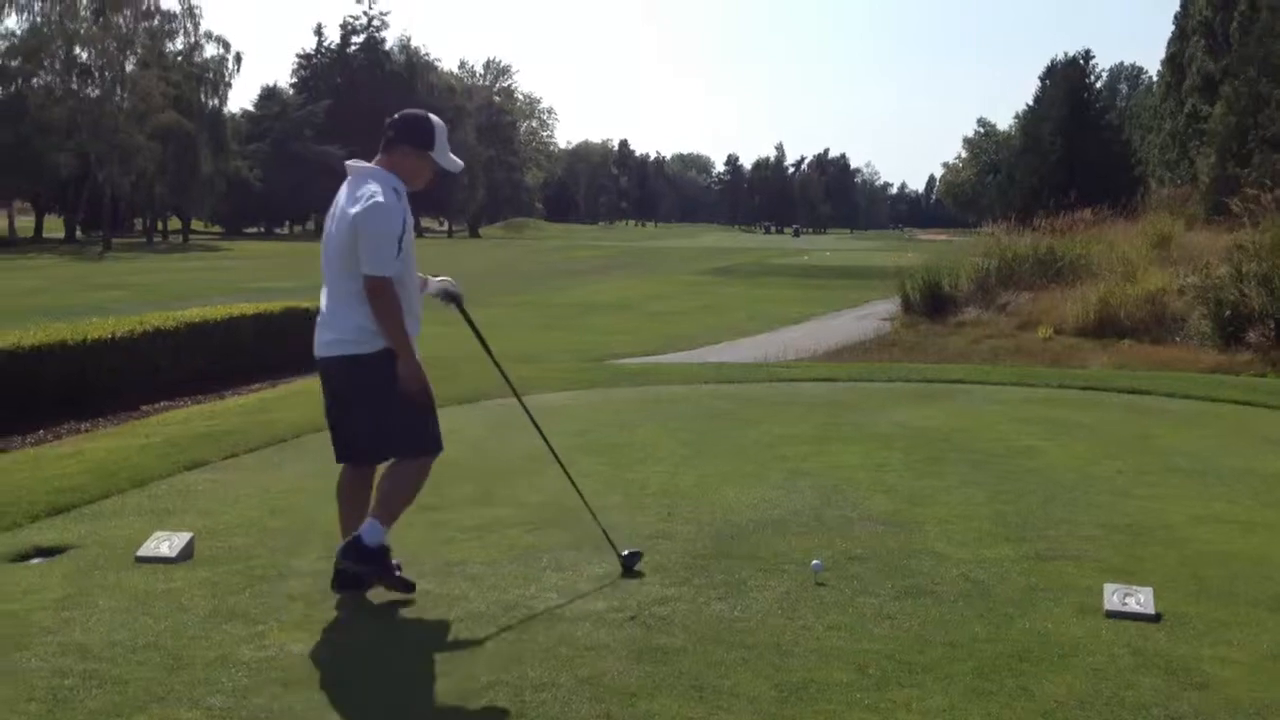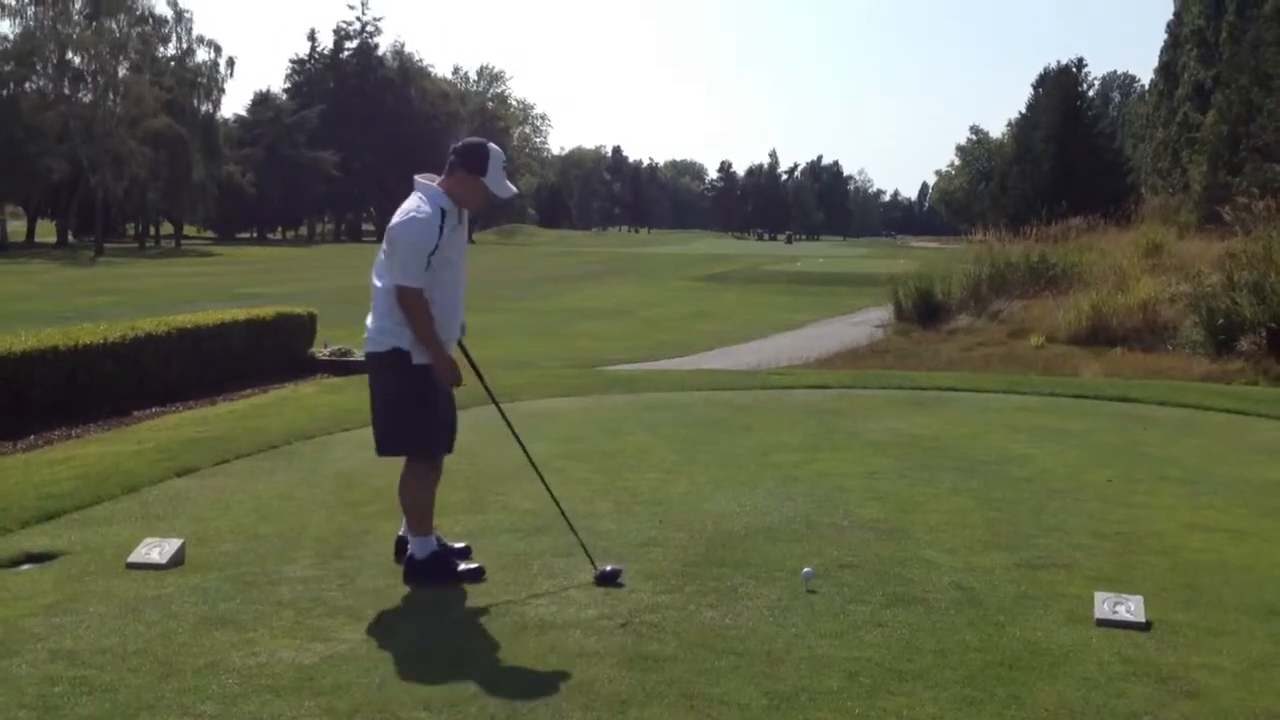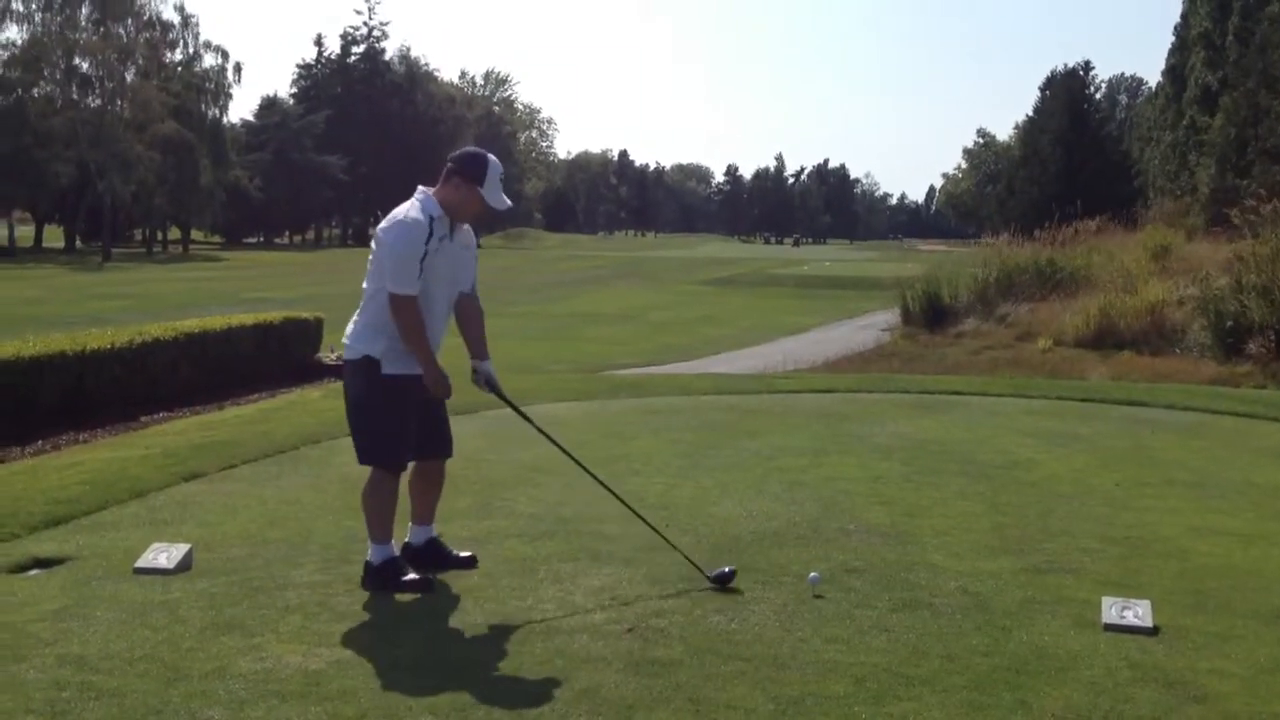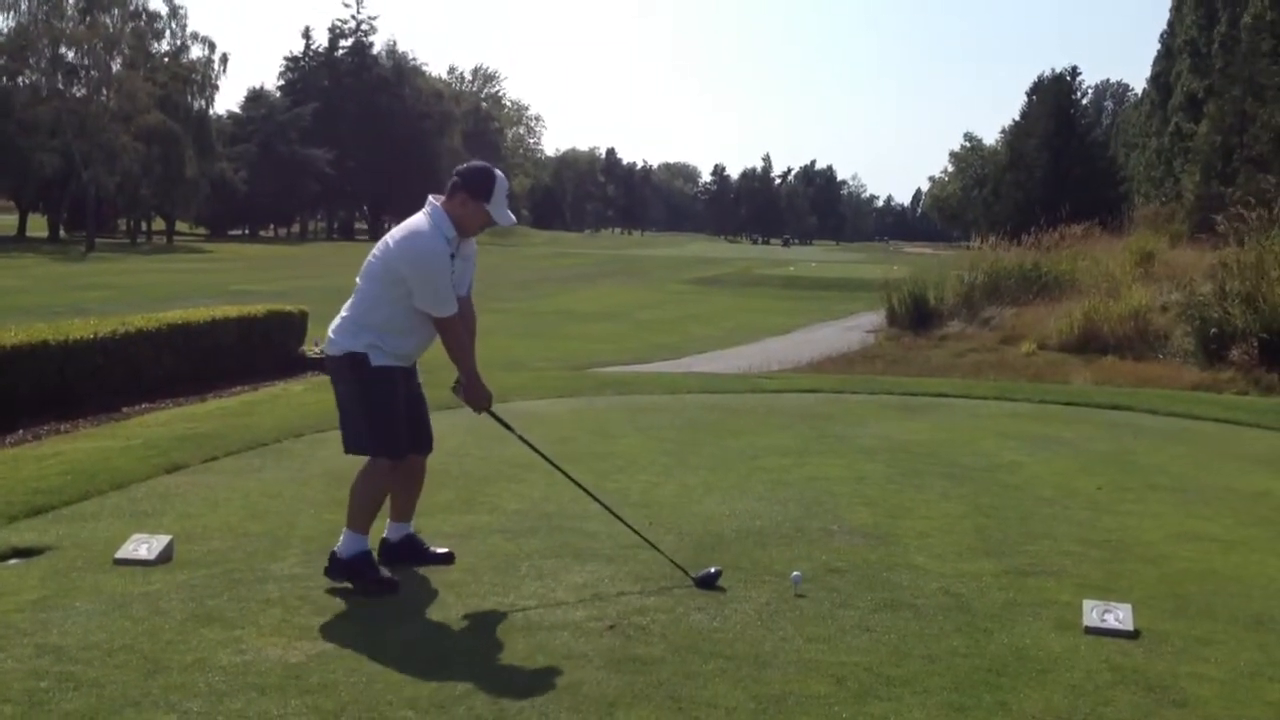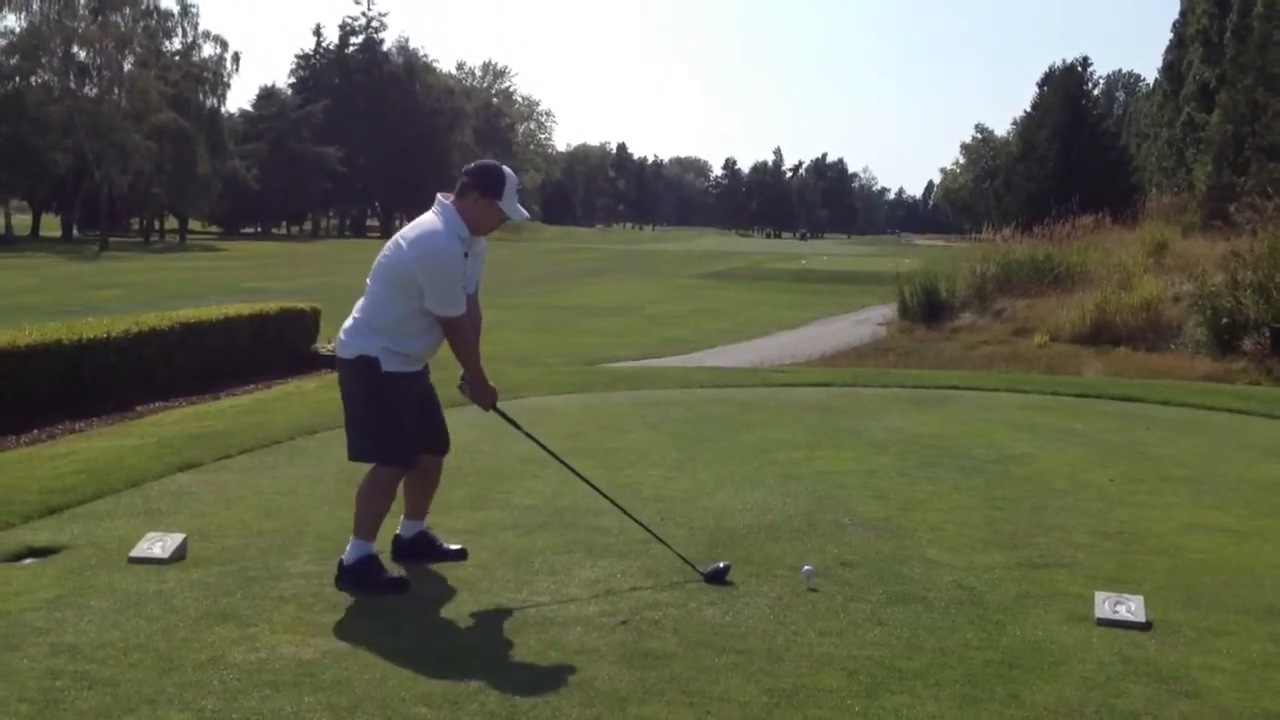
dt=1s
person 1, frame 1
left shoulder: (355, 190)
right shoulder: (383, 205)
right elbow: (379, 290)
left wrist: (426, 283)
right wrist: (407, 357)
left hip: (336, 348)
right hip: (372, 352)
left knee: (359, 458)
right knee: (418, 449)
left ankle: (354, 561)
right ankle: (367, 541)
person 1, frame 2
left shoulder: (452, 212)
right shoulder: (421, 220)
right elbow: (409, 297)
left wrist: (454, 324)
right wrist: (442, 357)
left hip: (424, 352)
right hip: (403, 352)
left knee: (433, 452)
right knee: (421, 454)
left ankle: (416, 537)
right ankle: (422, 556)
person 1, frame 3
left shoulder: (461, 234)
right shoulder: (408, 227)
left elbow: (466, 301)
right elbow: (404, 306)
left wrist: (481, 361)
right wrist: (432, 369)
left hip: (417, 364)
right hip: (379, 361)
left knee: (434, 455)
right knee: (388, 464)
left ankle: (421, 543)
right ankle: (381, 562)
person 1, frame 4
left shoulder: (459, 240)
right shoulder: (425, 244)
left elbow: (464, 310)
right elbow: (447, 325)
left wrist: (468, 377)
right wrist: (473, 381)
left hip: (394, 356)
right hip: (361, 354)
left knee: (416, 449)
right knee: (387, 454)
left ankle: (398, 539)
right ankle: (350, 554)
person 1, frame 5
left shoulder: (466, 236)
right shoulder: (437, 244)
left elbow: (470, 310)
right elbow: (454, 325)
left wrist: (473, 375)
right wrist: (479, 382)
left hip: (404, 359)
right hip: (372, 358)
left knee: (430, 449)
right knee: (394, 460)
left ankle: (412, 535)
right ankle: (357, 560)
